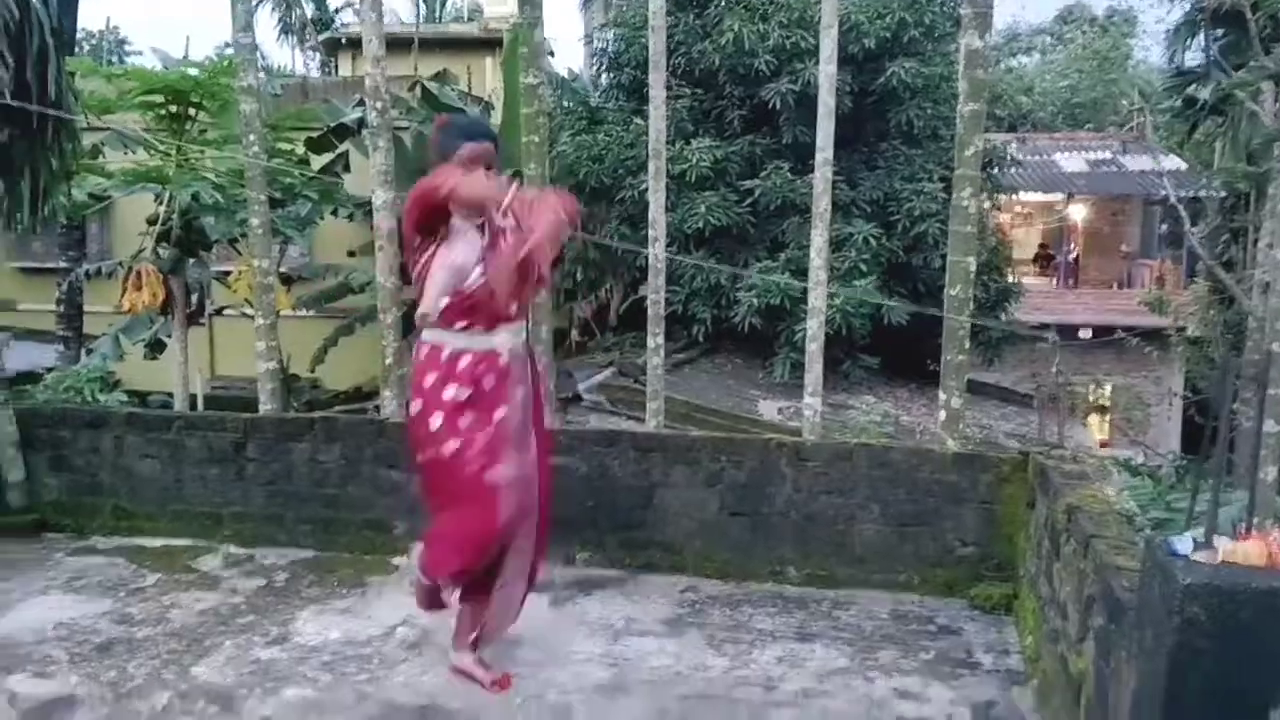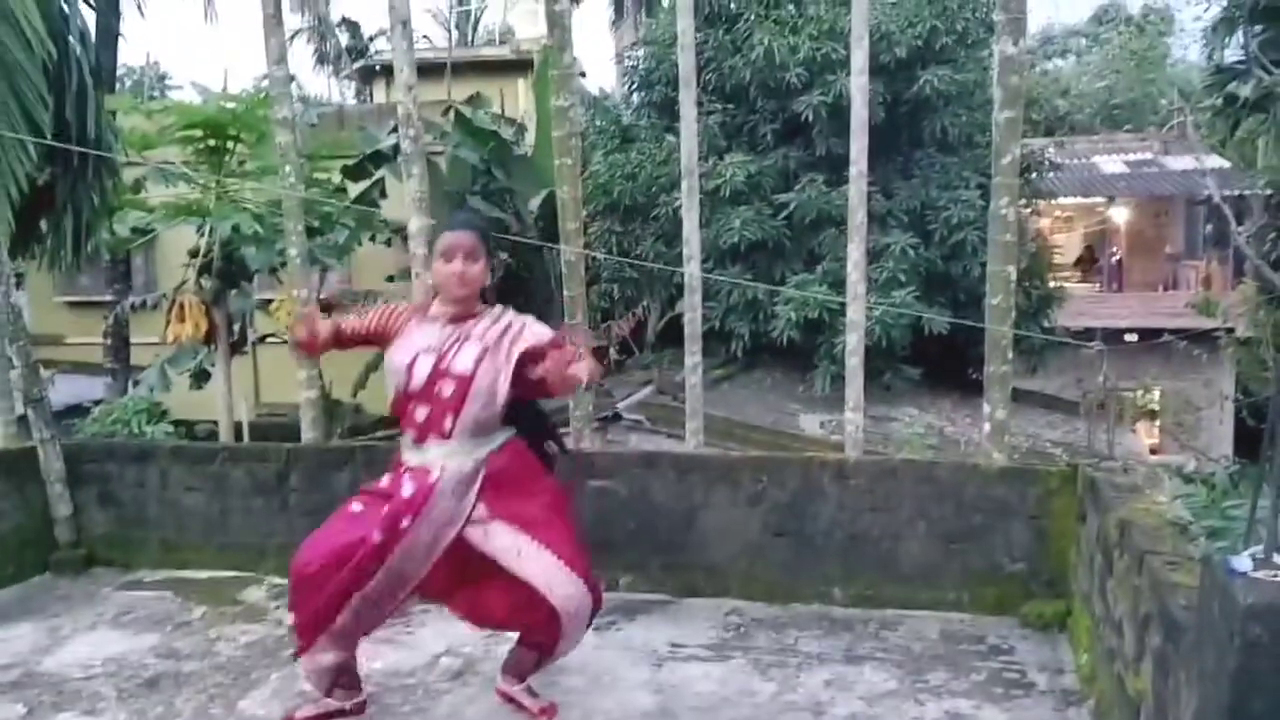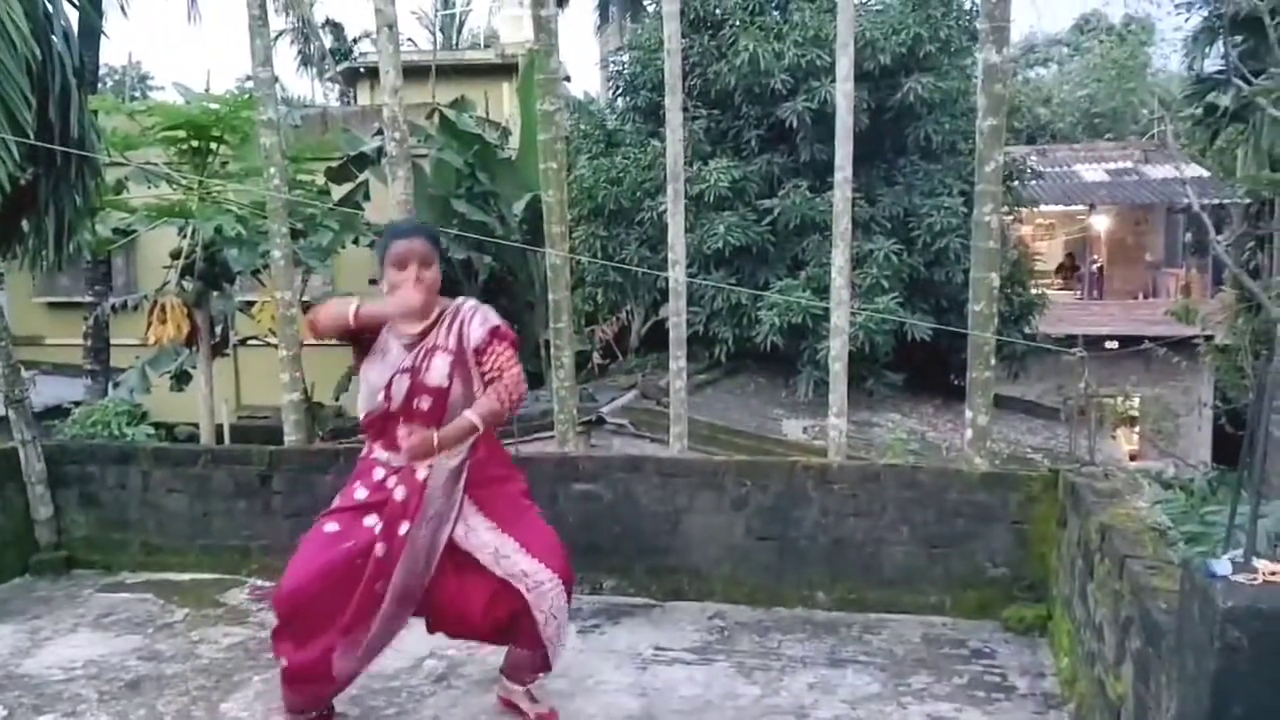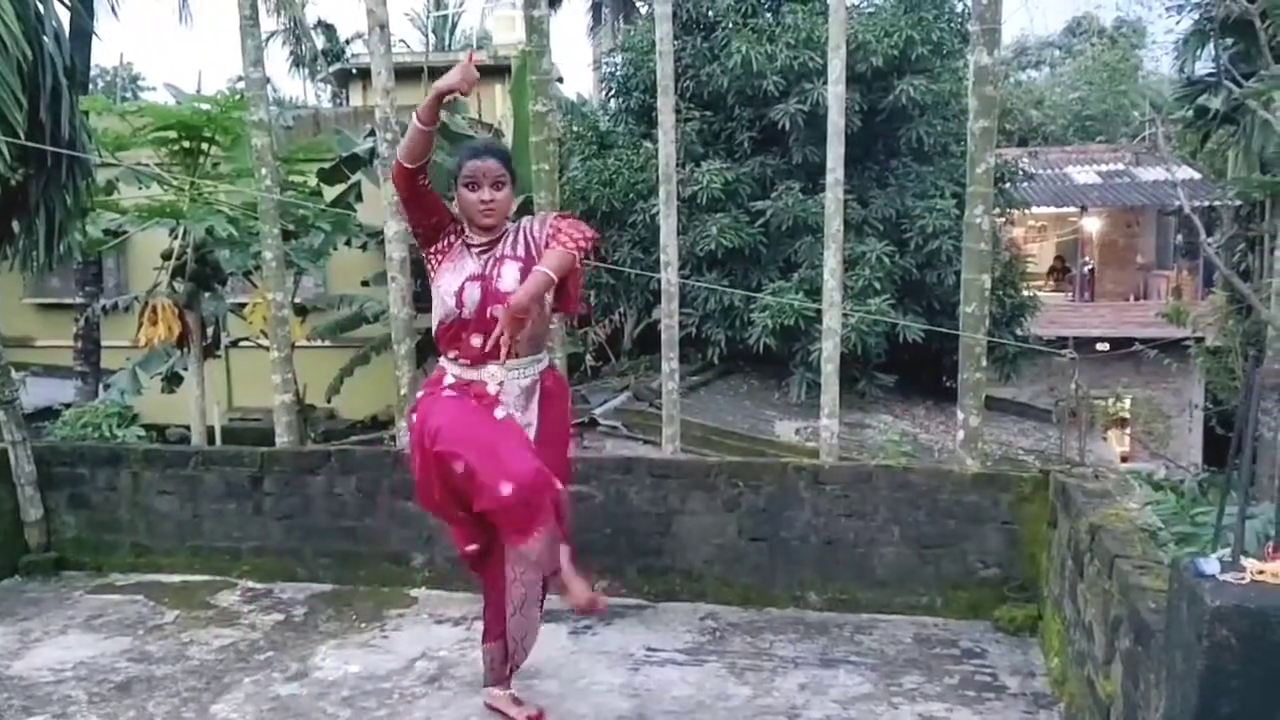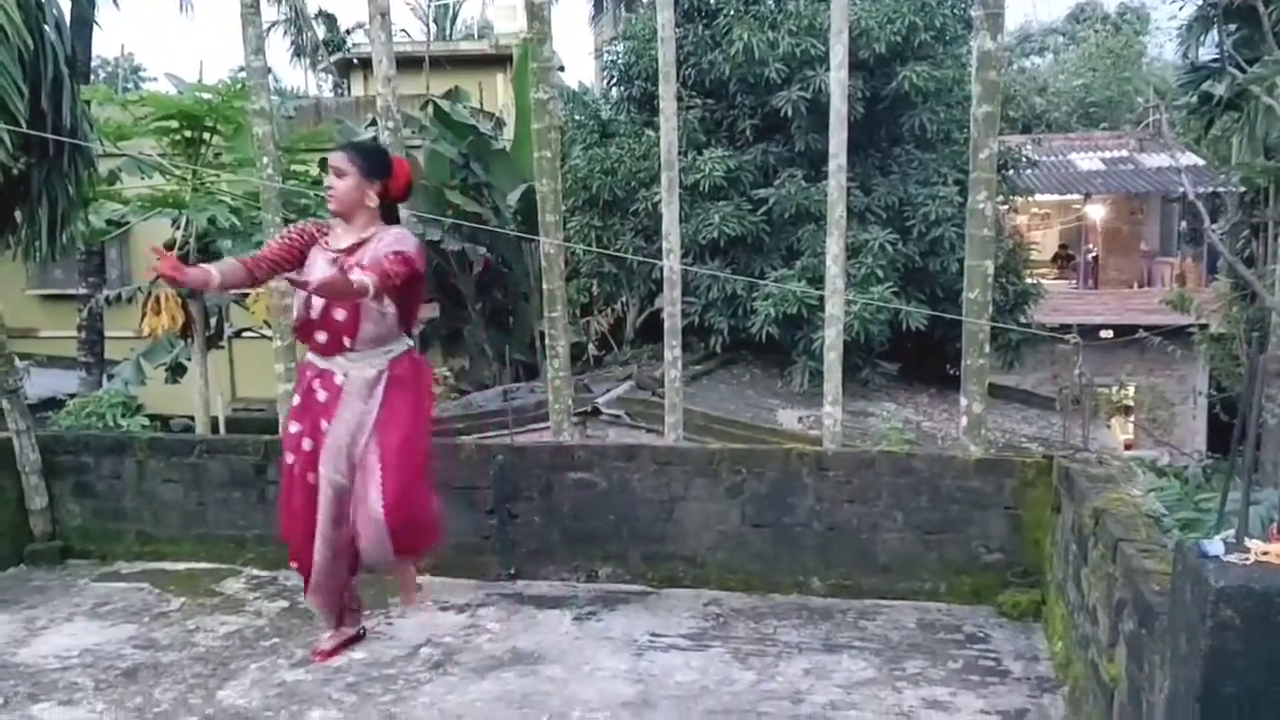
dt=1s
person 1, frame 1
left shoulder: (516, 210)
right shoulder: (428, 215)
left elbow: (558, 207)
right elbow: (443, 187)
left wrist: (541, 227)
right wrist: (506, 202)
left hip: (510, 372)
right hip: (451, 373)
left knee: (517, 506)
right knee: (479, 499)
left ankle: (468, 644)
right ankle: (432, 564)
person 1, frame 2
left shoulder: (508, 331)
right shoulder: (403, 320)
left elbow: (580, 365)
right elbow: (332, 329)
left wrist: (570, 372)
right wrist: (313, 333)
left hip: (493, 481)
right hip: (417, 481)
left knee: (571, 595)
right knee: (322, 566)
left ankle: (514, 678)
person 1, frame 3
left shoulder: (472, 320)
right shoulder: (373, 320)
left elbow: (510, 386)
right elbow: (319, 320)
left wrist: (444, 437)
right wrist: (382, 310)
left hip: (467, 476)
right hip: (386, 481)
left knee: (545, 574)
right knee: (305, 588)
person 1, frame 4
left shoulder: (536, 234)
right shoulder: (441, 239)
left elbow: (578, 236)
right elbow: (405, 173)
left wrist: (527, 297)
right wrist: (438, 96)
left hip: (529, 397)
right hip: (458, 391)
left knee: (512, 544)
right knee: (485, 456)
right ankle: (558, 557)
person 1, frame 5
left shoulder: (397, 243)
right shoulder: (311, 236)
left elbow: (378, 279)
right elbow: (254, 266)
left wrist: (343, 286)
right wrist: (196, 275)
left hip: (385, 387)
right hip: (322, 387)
left knee: (387, 501)
right knee: (314, 506)
left ankle: (401, 562)
right ankle: (343, 620)
